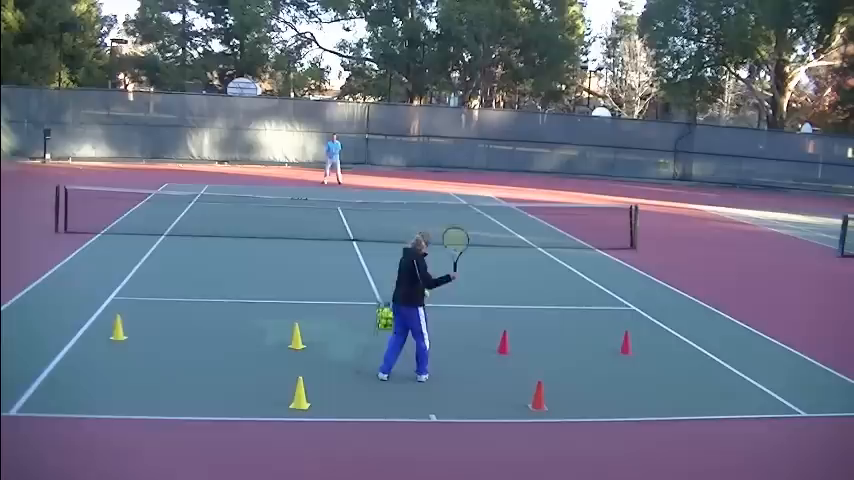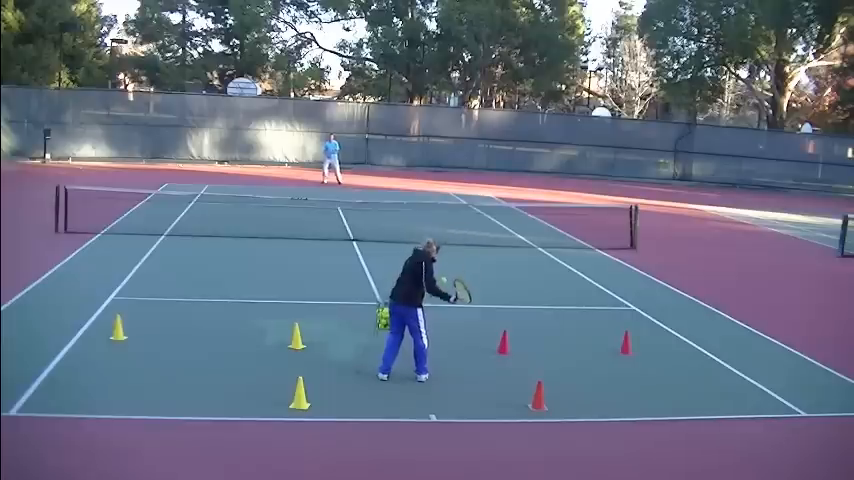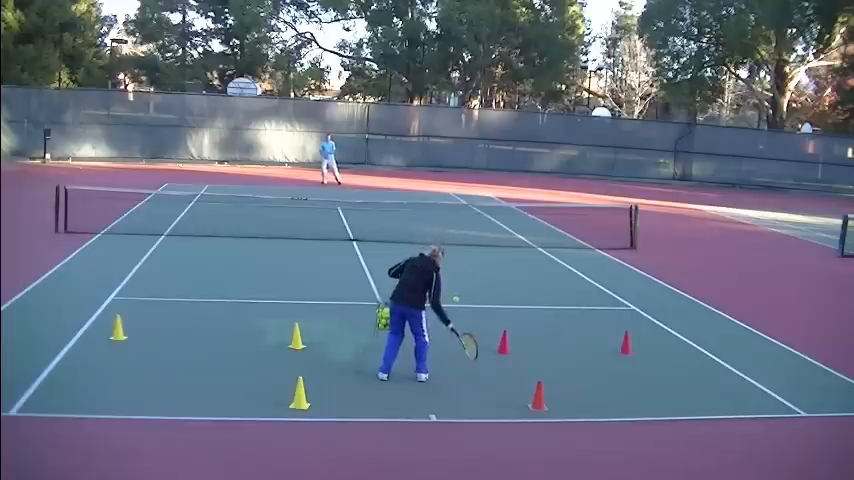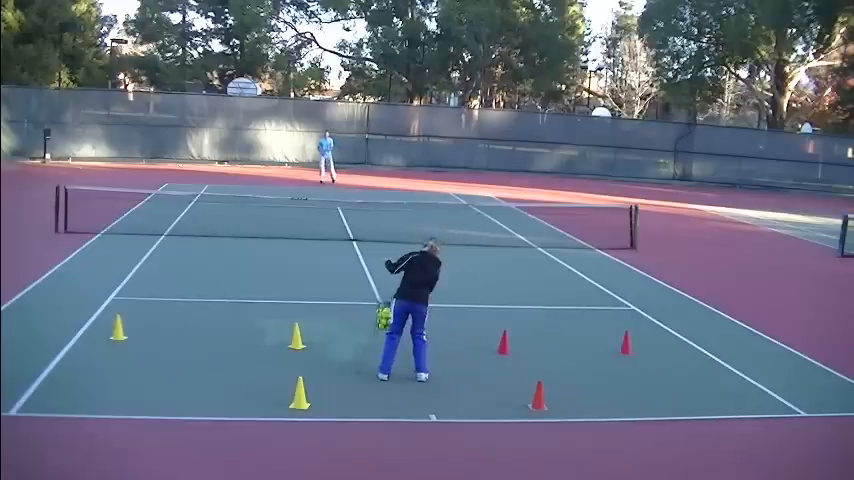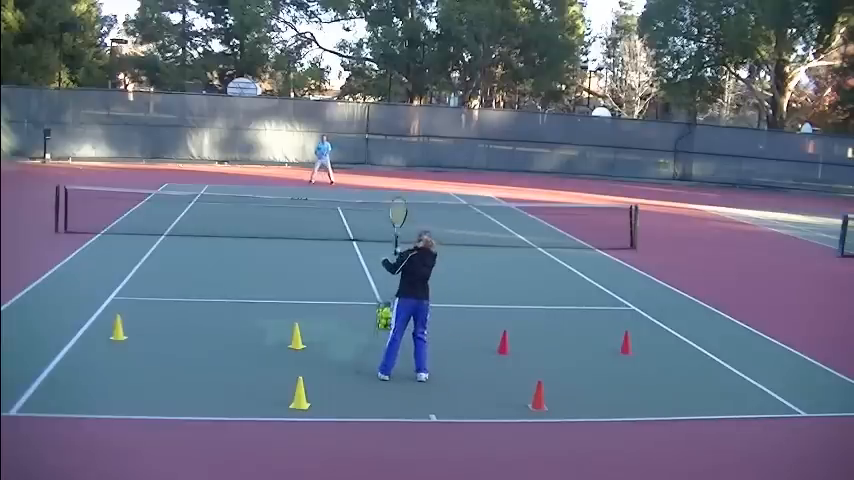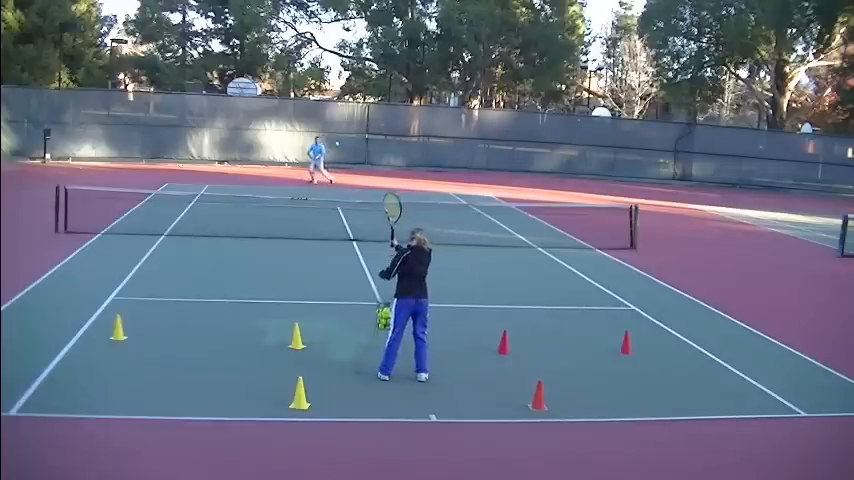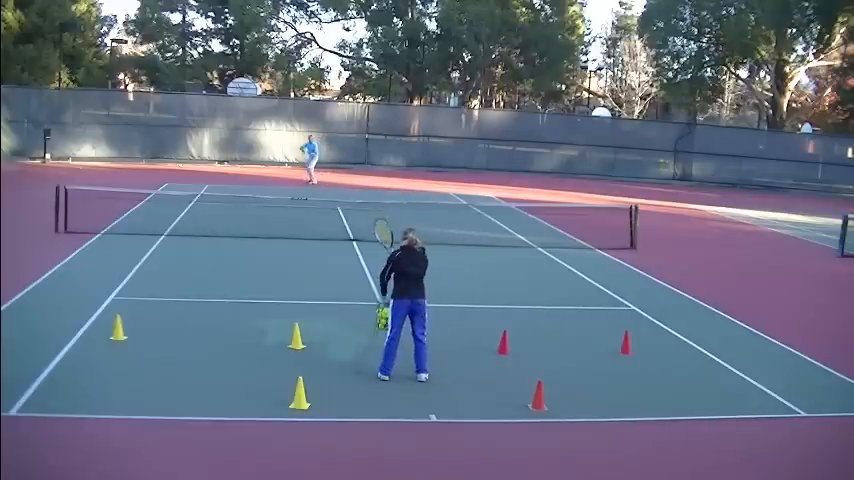
dt=0.2s
person 1, frame 1
left shoulder: (406, 256)
right shoulder: (418, 259)
right elbow: (428, 283)
right wrist: (449, 277)
left hip: (398, 302)
right hip: (413, 305)
left knee: (398, 335)
right knee: (422, 339)
left ankle: (384, 371)
right ankle: (421, 373)
person 1, frame 2
left shoulder: (412, 258)
right shoulder: (426, 263)
right elbow: (431, 288)
right wrist: (448, 298)
left hip: (395, 301)
right hip: (412, 305)
left knee: (394, 336)
right knee: (420, 340)
left ankle: (384, 371)
right ankle: (421, 373)
person 1, frame 3
left shoulder: (412, 260)
right shoulder: (434, 273)
left elbow: (392, 272)
right elbow: (434, 302)
right wrist: (447, 322)
left hip: (397, 302)
right hip: (416, 307)
left knee: (394, 335)
right knee: (422, 338)
left ankle: (384, 371)
right ankle: (421, 372)
person 1, frame 4
left shoulder: (413, 256)
right shoulder: (436, 266)
left elbow: (394, 269)
left wrist: (388, 262)
left hip: (402, 300)
right hip: (421, 304)
left knee: (393, 334)
right knee: (419, 336)
left ankle: (384, 371)
right ankle: (421, 372)
person 1, frame 5
left shoulder: (410, 254)
right shoulder: (432, 257)
left elbow: (394, 270)
left wrist: (385, 262)
right wrist: (401, 255)
left hip: (405, 299)
right hip: (423, 300)
left knee: (395, 334)
right knee: (420, 336)
left ankle: (385, 371)
right ankle: (422, 372)
person 1, frame 6
left shoulder: (404, 253)
right shoulder: (427, 255)
left elbow: (390, 273)
left wrist: (382, 274)
right wrist: (398, 247)
left hip: (403, 299)
right hip: (422, 299)
left knee: (395, 335)
right knee: (421, 336)
left ankle: (385, 372)
right ankle: (422, 372)
person 1, frame 7
left shoulder: (396, 255)
right shoulder: (423, 257)
left elbow: (384, 276)
left wrist: (384, 291)
left hip: (400, 299)
right hip: (419, 300)
left knee: (393, 335)
right knee: (420, 336)
left ankle: (385, 372)
right ankle: (422, 372)
